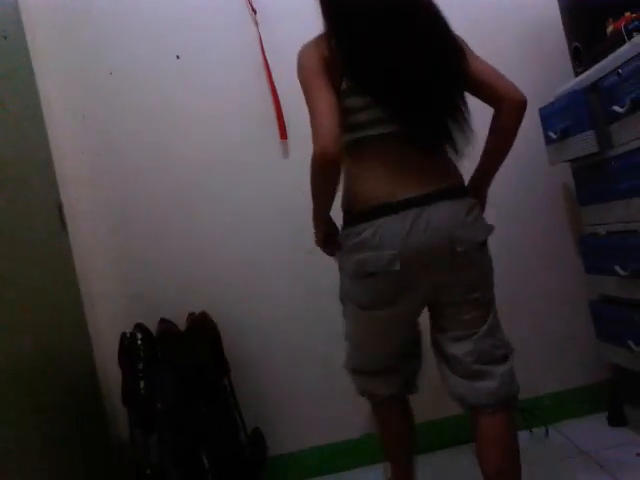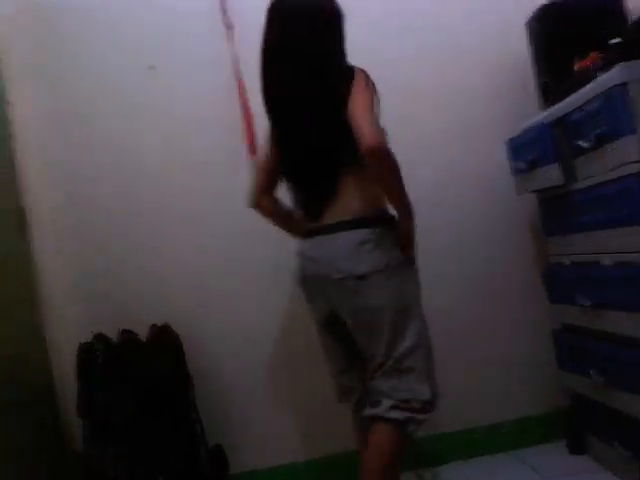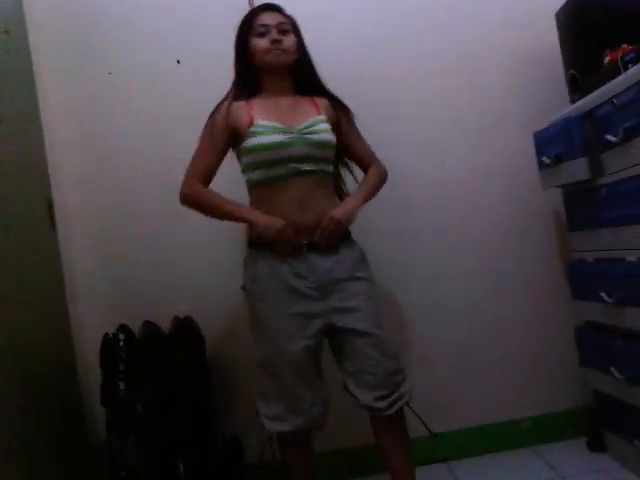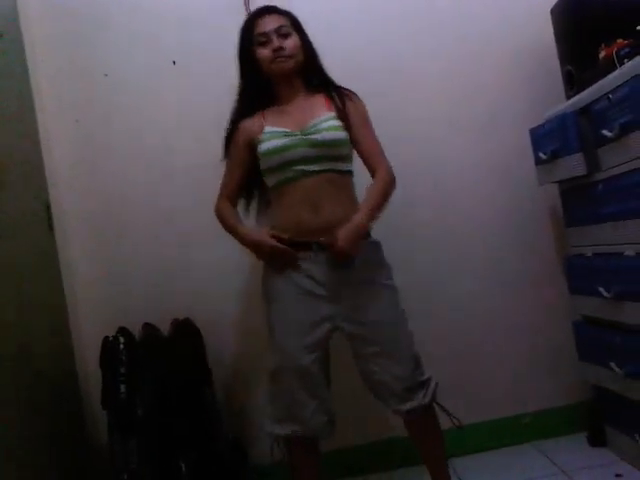
dt=0.7s
person 1, frame 1
left shoulder: (321, 53)
left elbow: (327, 150)
right elbow: (512, 101)
left wrist: (320, 221)
right wrist: (478, 187)
left hip: (376, 236)
right hip: (452, 218)
left knee: (384, 383)
right knee: (485, 377)
person 1, frame 2
left shoulder: (287, 106)
right shoulder: (350, 78)
left elbow: (261, 197)
right elbow: (370, 144)
right wrist: (404, 209)
left hip: (317, 257)
right hip: (367, 248)
left knee: (366, 392)
right knee: (406, 390)
person 1, frame 3
left shoulder: (327, 106)
right shoulder: (234, 112)
left elbow: (375, 167)
right elbow: (191, 189)
left wrist: (351, 205)
right wrist: (255, 218)
left hip: (341, 260)
right hip: (276, 267)
left knee: (380, 379)
right knee: (291, 397)
person 1, frame 4
left shoulder: (341, 101)
right shoulder: (249, 125)
left elbow: (382, 171)
right elbow: (225, 202)
left wrist: (361, 223)
right wrist: (247, 236)
left hip: (354, 258)
right hip: (292, 269)
left knee: (402, 379)
right knee: (299, 397)
